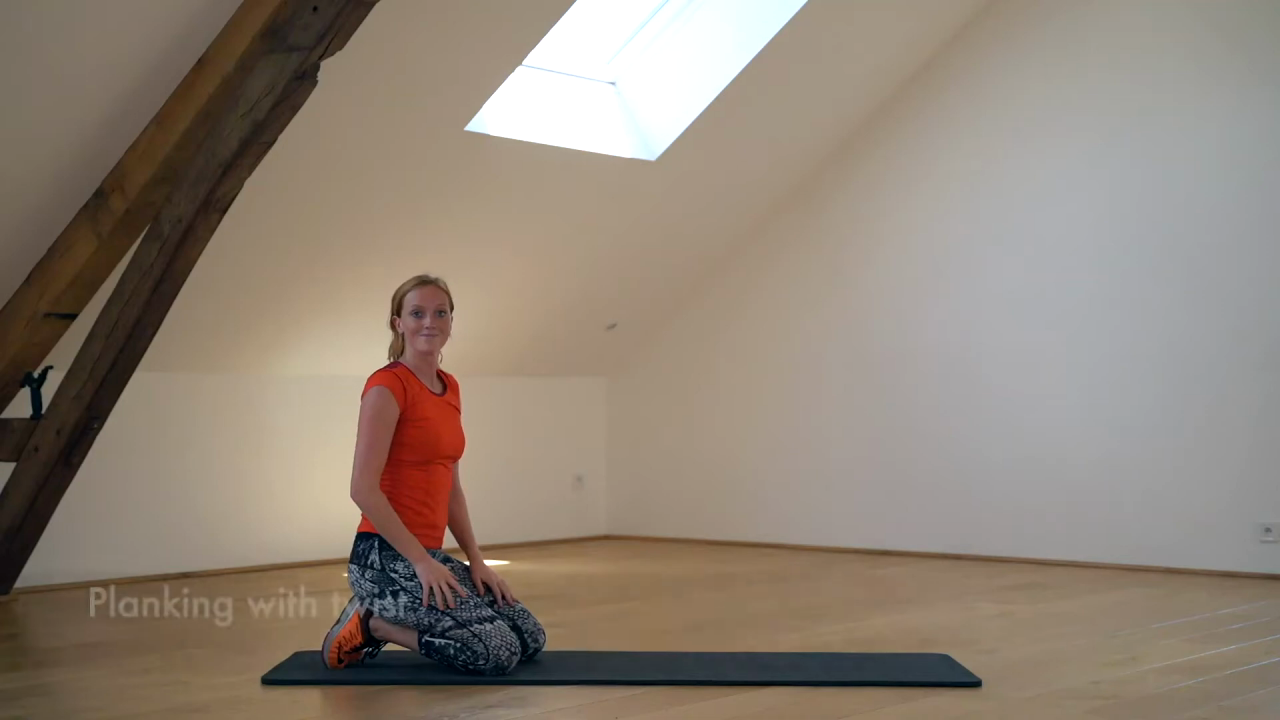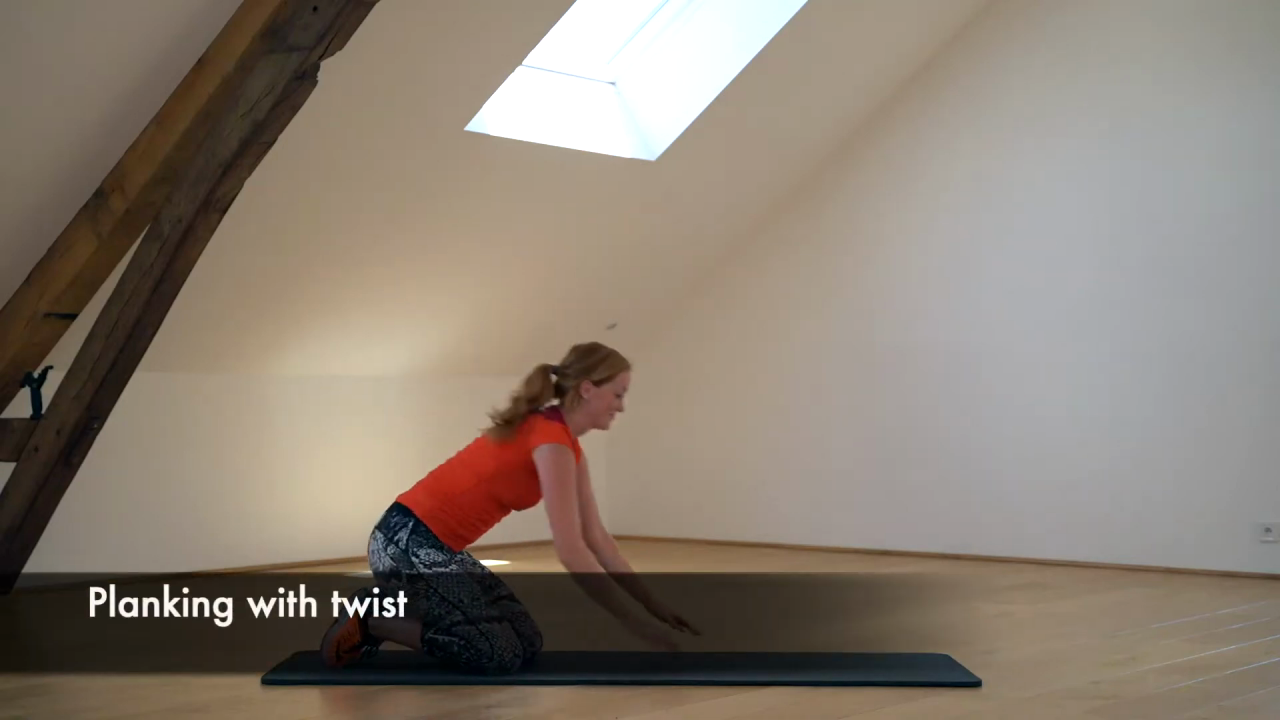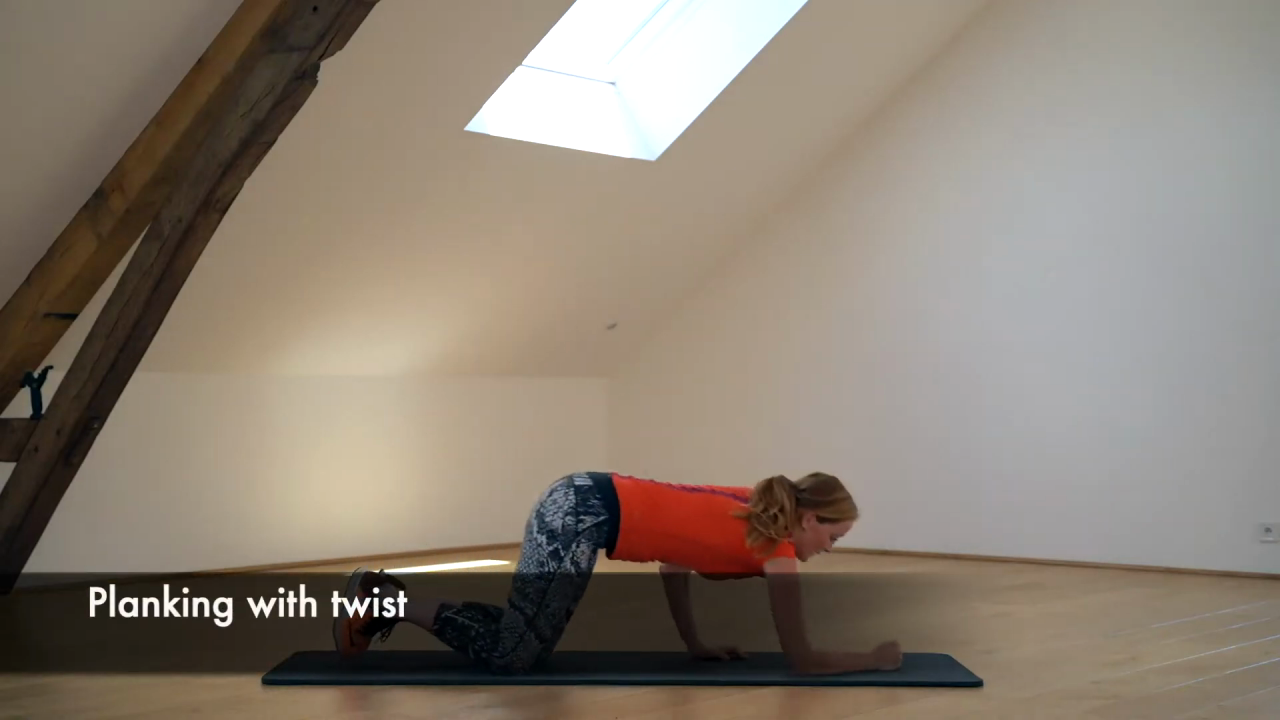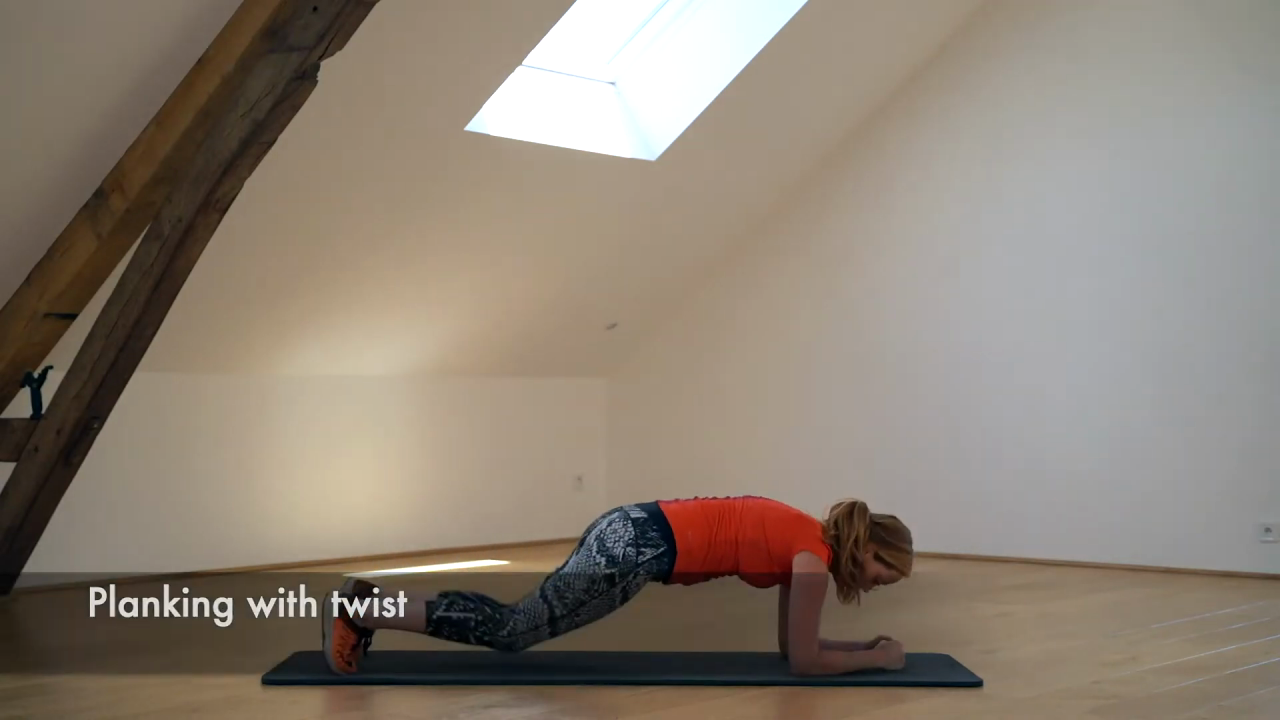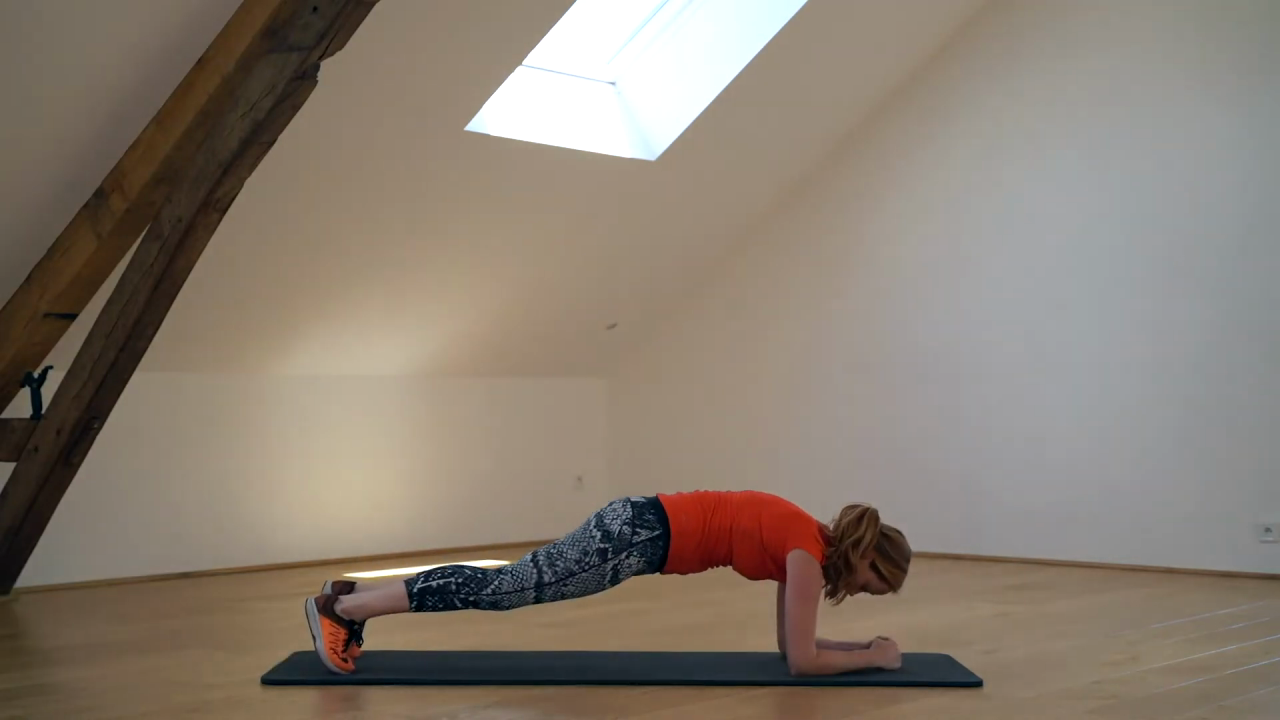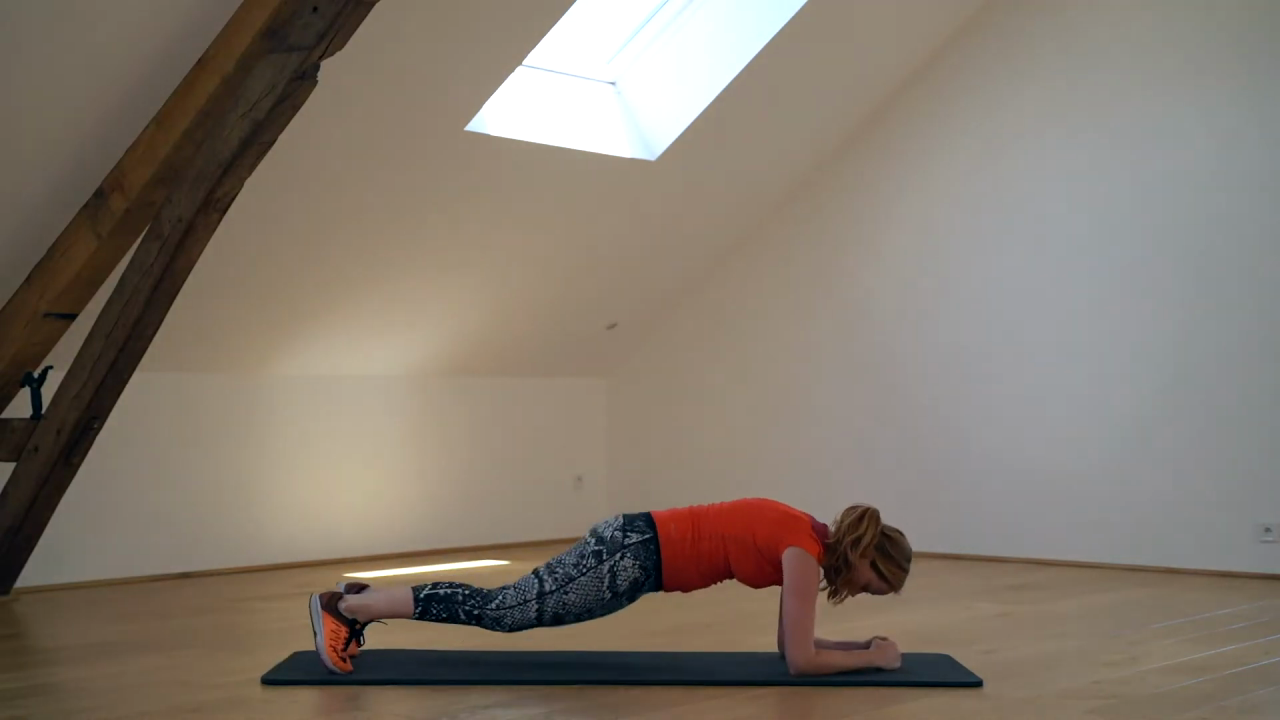
dt=0.7s
person 1, frame 1
left shoulder: (450, 388)
right shoulder: (386, 386)
right elbow: (363, 489)
left wrist: (476, 561)
right wrist: (421, 562)
left hip: (427, 556)
right hip: (388, 558)
left knee: (530, 638)
right knee: (496, 652)
left ankle: (386, 614)
right ankle: (373, 625)
person 1, frame 2
left shoulder: (561, 441)
right shoulder: (552, 441)
left elbow: (596, 538)
right elbow: (569, 549)
left wrist: (654, 605)
right wrist: (632, 620)
left hip: (434, 543)
right hip: (407, 543)
left knee: (526, 641)
right knee: (501, 653)
right ankle: (373, 623)
person 1, frame 3
left shoulder: (741, 509)
right shoulder: (778, 550)
left elbow: (675, 562)
right elbow: (801, 658)
left wrist: (694, 642)
right wrist: (873, 658)
left hip: (574, 497)
right hip: (582, 519)
left knee: (527, 637)
right knee: (512, 653)
left ankle: (387, 598)
right ankle: (387, 600)
person 1, frame 4
left shoulder: (803, 543)
right shoulder: (814, 554)
left elbow: (790, 643)
right elbow: (804, 661)
left wrist: (865, 643)
right wrist: (878, 656)
left hip: (636, 529)
right hip: (640, 547)
left knee: (519, 620)
right knee: (513, 630)
left ankle: (371, 600)
right ankle: (356, 606)
person 1, frame 5
left shoulder: (804, 542)
right shoulder: (808, 551)
left elbow: (791, 643)
right elbow: (803, 661)
left wrist: (861, 644)
right wrist: (873, 656)
left hip: (638, 527)
right hip: (640, 537)
left knee: (503, 582)
right knee: (501, 589)
left ankle: (354, 592)
right ankle: (341, 608)
person 1, frame 6
left shoulder: (805, 540)
right shoulder: (805, 551)
left elbow: (789, 641)
right elbow: (801, 660)
left wrist: (859, 643)
right wrist: (873, 656)
left hip: (633, 540)
right hip: (631, 549)
left knee: (507, 602)
right knee: (500, 609)
left ankle: (363, 595)
right ankle: (344, 607)
